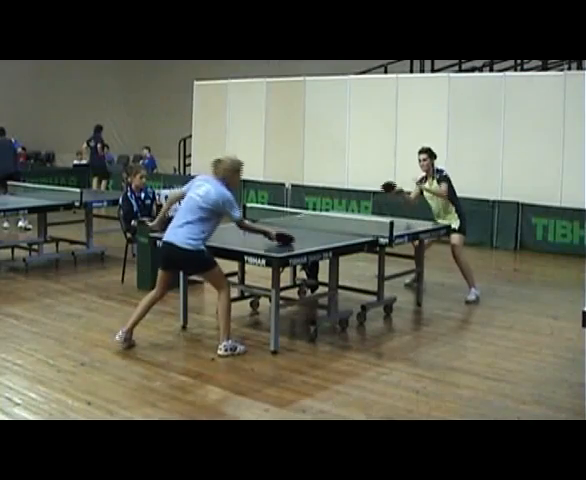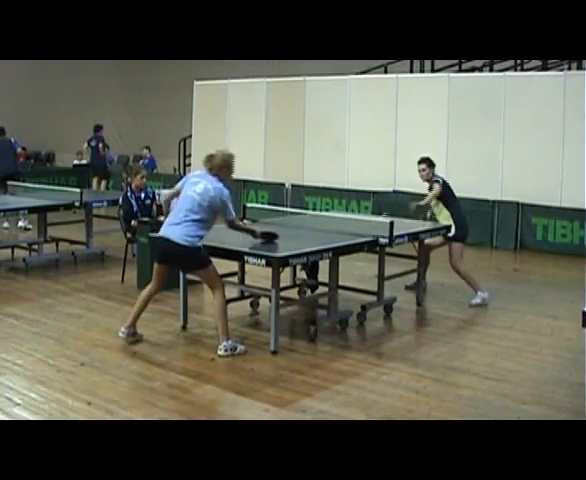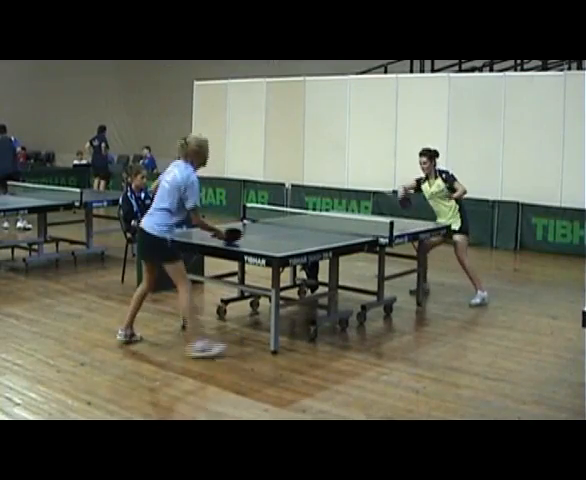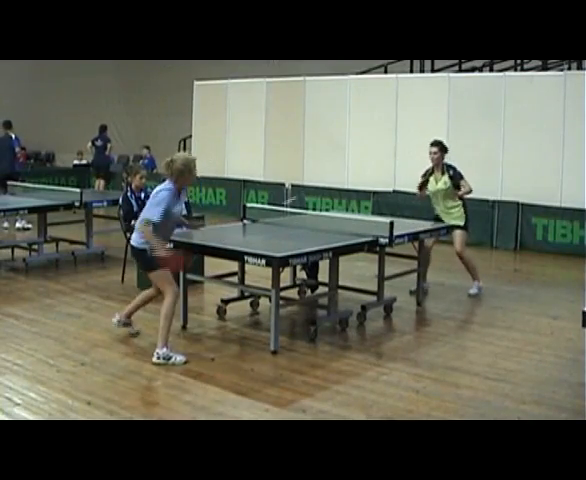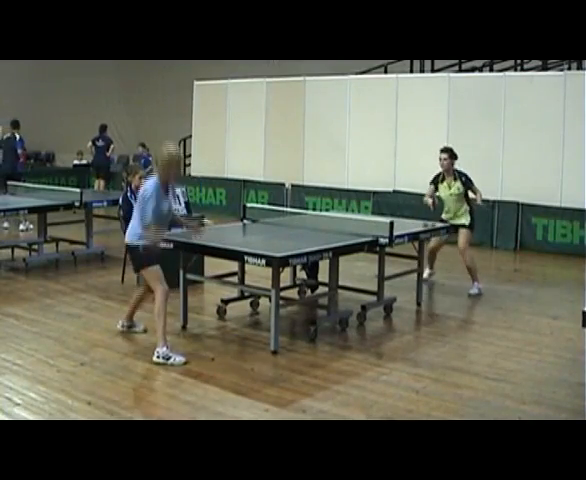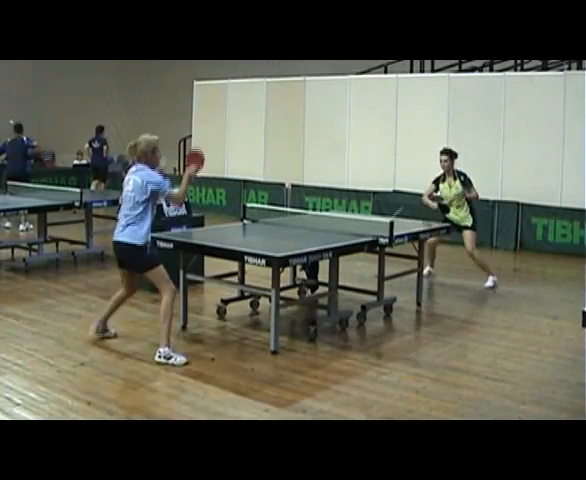
dt=0.3s
person 1, frame 1
left shoulder: (201, 180)
right shoulder: (224, 196)
left elbow: (173, 198)
right elbow: (243, 225)
left wrist: (158, 220)
right wrist: (267, 232)
left hip: (169, 242)
right hip: (191, 249)
left knee: (159, 290)
right knee: (223, 288)
left ankle: (126, 333)
right ankle: (226, 343)
person 1, frame 2
left shoulder: (194, 176)
right shoulder: (221, 193)
left elbow: (168, 197)
right elbow: (232, 224)
left wrist: (166, 218)
right wrist: (251, 230)
left hip: (165, 238)
right hip: (187, 245)
left knee: (155, 285)
right knee: (217, 287)
left ankle: (128, 328)
right ankle: (225, 343)
person 1, frame 3
left shoulder: (175, 166)
right shoulder: (191, 178)
left elbow: (153, 189)
right elbow: (195, 219)
right wrist: (216, 230)
left hip: (146, 229)
right hip: (160, 235)
left knee: (147, 283)
right knee: (184, 286)
left ankle: (126, 331)
right ankle: (198, 343)
person 1, frame 4
left shoulder: (179, 190)
right shoulder: (165, 194)
right elbow: (143, 227)
left wrist: (187, 223)
right wrist: (159, 246)
left hip: (145, 245)
right hip: (146, 246)
left knee: (158, 289)
right knee: (171, 292)
left ankle: (123, 317)
right ankle: (161, 351)
person 1, frame 5
left shoulder: (164, 184)
right shoulder: (151, 188)
right elbow: (147, 228)
left wrist: (183, 222)
right wrist: (161, 234)
left hip: (142, 241)
right hip: (139, 244)
left knee: (150, 285)
right knee: (161, 291)
left ankle: (127, 322)
right ankle: (162, 350)
person 1, frame 6
left shoulder: (133, 172)
right shoulder: (149, 176)
right elbow: (177, 200)
right wrist: (187, 176)
left hip: (120, 241)
right hip: (135, 243)
left knee: (130, 288)
right knee: (168, 290)
left ankle: (100, 326)
right ankle: (164, 350)
person 2, frame 1
left shoulder: (441, 174)
right shoulder: (423, 180)
left elbow: (444, 193)
right elbow: (413, 197)
left wrist: (425, 187)
right wrist: (398, 191)
left hip: (455, 219)
right hip: (440, 220)
left knee: (457, 253)
left ankle: (473, 289)
right ankle: (418, 278)
person 2, frame 2
left shoulder: (437, 181)
right shoulder: (432, 188)
left elbow: (437, 192)
left wrist: (422, 203)
right wrist: (432, 213)
left hip: (457, 225)
right hip: (448, 226)
left knee: (455, 264)
right knee: (424, 246)
left ankle: (481, 293)
right ankle: (421, 282)
person 2, frame 3
left shoulder: (444, 175)
right shoulder: (422, 181)
left elbow: (463, 190)
right elbow: (404, 187)
left wrist: (453, 197)
right wrist: (403, 191)
left hip: (457, 220)
right hip: (442, 222)
left knee: (461, 257)
right knee: (422, 248)
left ankle: (481, 293)
right ankle: (423, 284)
person 2, frame 4
left shoulder: (451, 171)
right shoulder: (428, 174)
left elbow: (468, 188)
right elbow: (422, 194)
left wrist: (458, 194)
right wrist: (421, 190)
left hip: (458, 215)
right hip: (441, 216)
left knee: (459, 251)
right knee: (425, 247)
left ankle: (477, 282)
right ankle: (423, 283)
person 2, frame 5
left shoulder: (463, 177)
right shoulder: (437, 179)
left elbow: (477, 192)
right elbow: (427, 198)
left wrist: (479, 200)
right wrist: (429, 202)
left hip: (465, 217)
right hip: (447, 217)
left knee: (463, 248)
right knee: (432, 248)
left ankle: (476, 284)
right ankle: (430, 270)
person 2, frame 6
left shoulder: (462, 177)
right shoulder: (439, 180)
left elbow: (475, 195)
right elbow: (425, 197)
left wrist: (465, 197)
right wrist: (432, 204)
left hip: (466, 218)
right hip: (449, 217)
left knee: (470, 250)
right knee: (431, 242)
left ankle: (491, 276)
right ankle: (430, 268)
